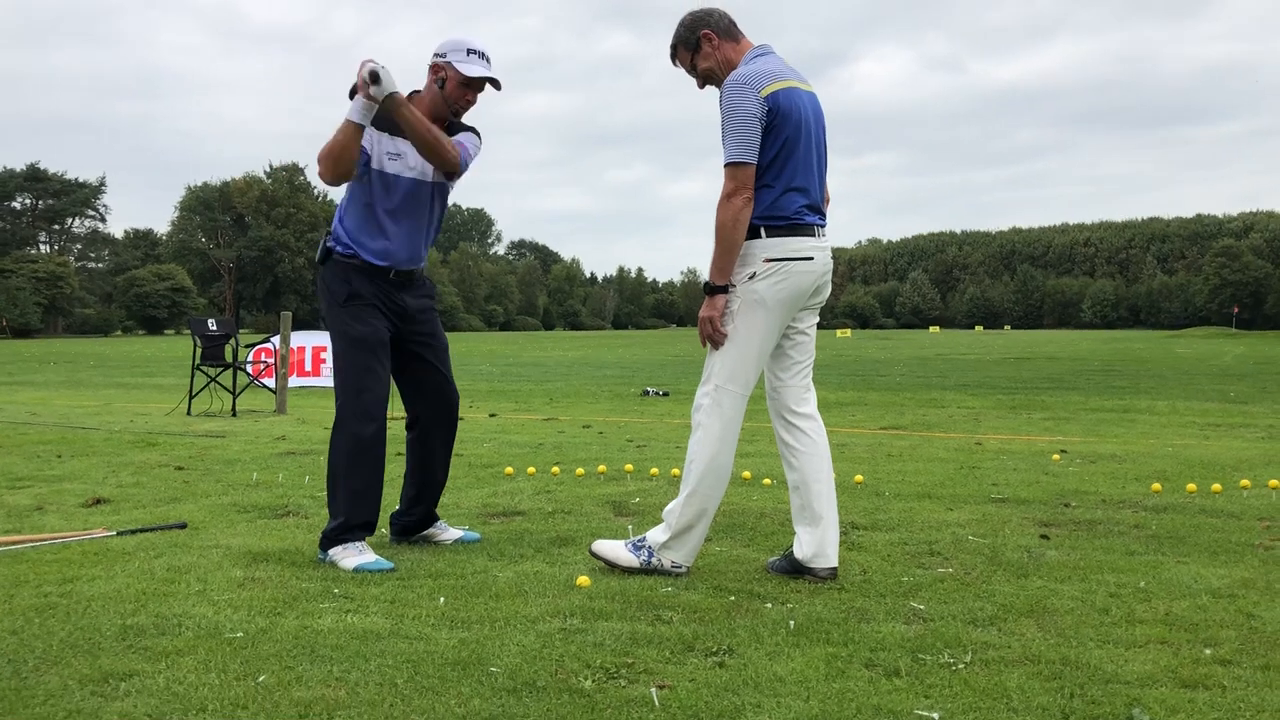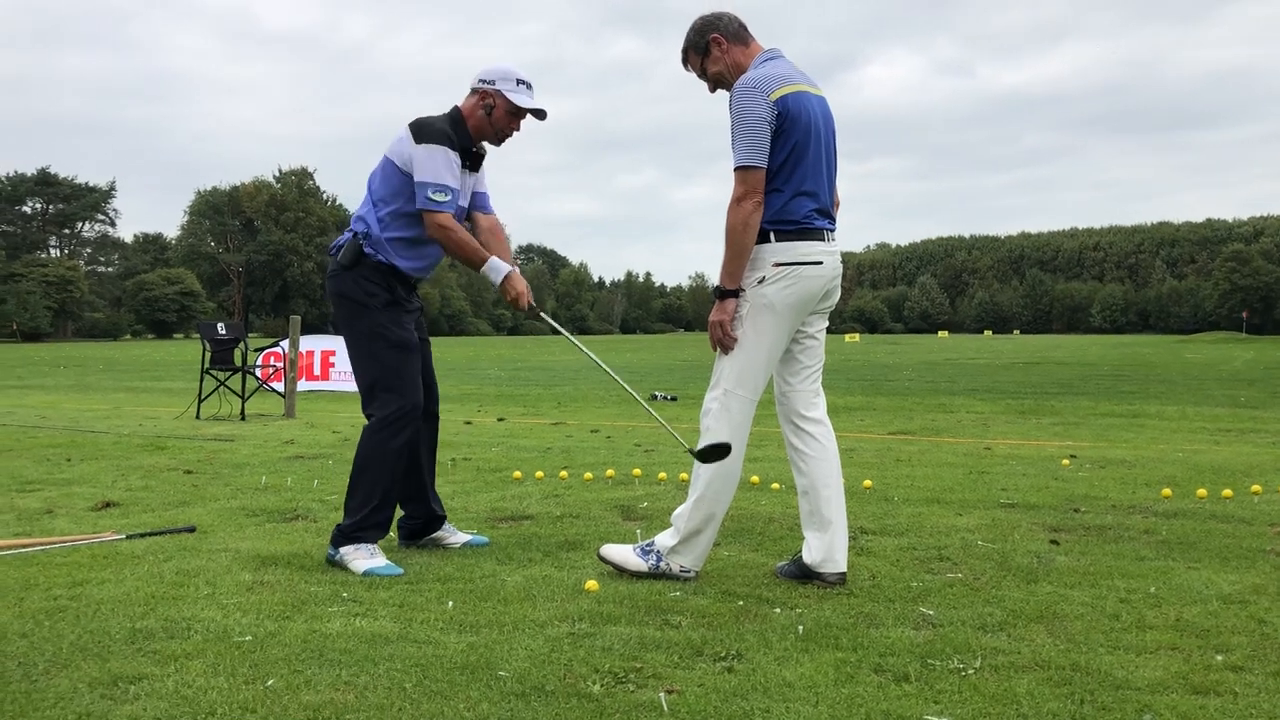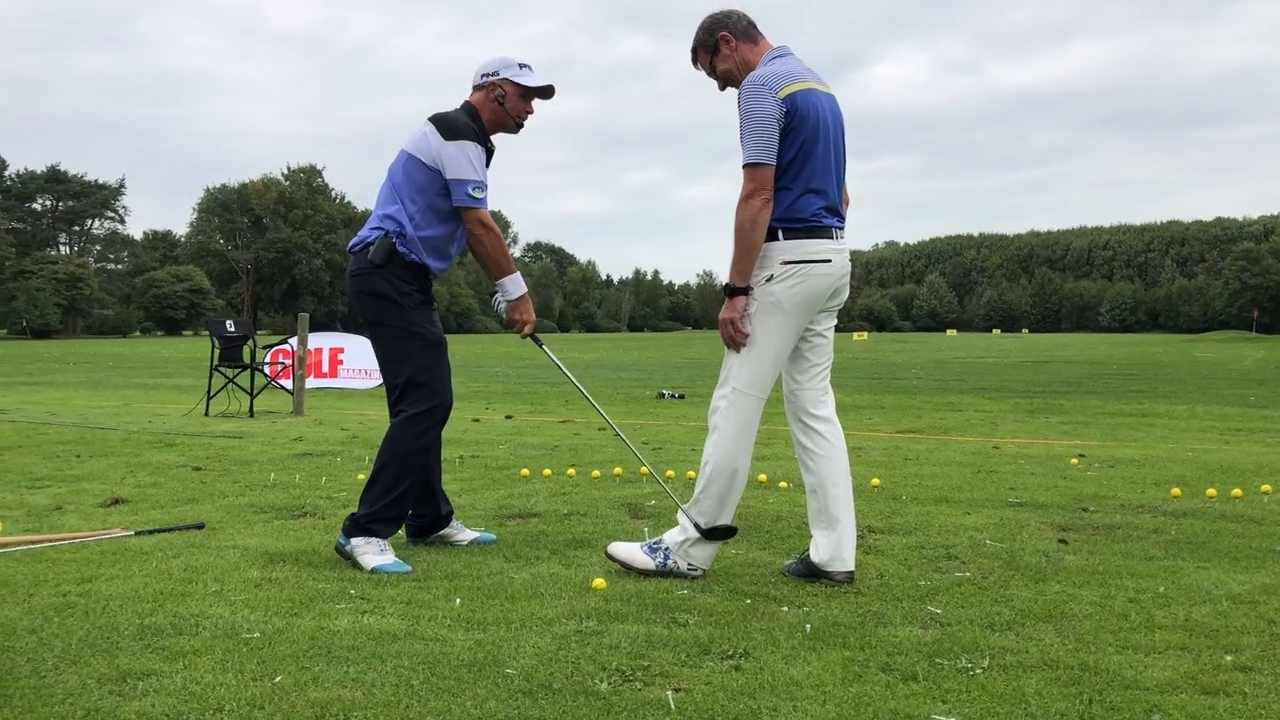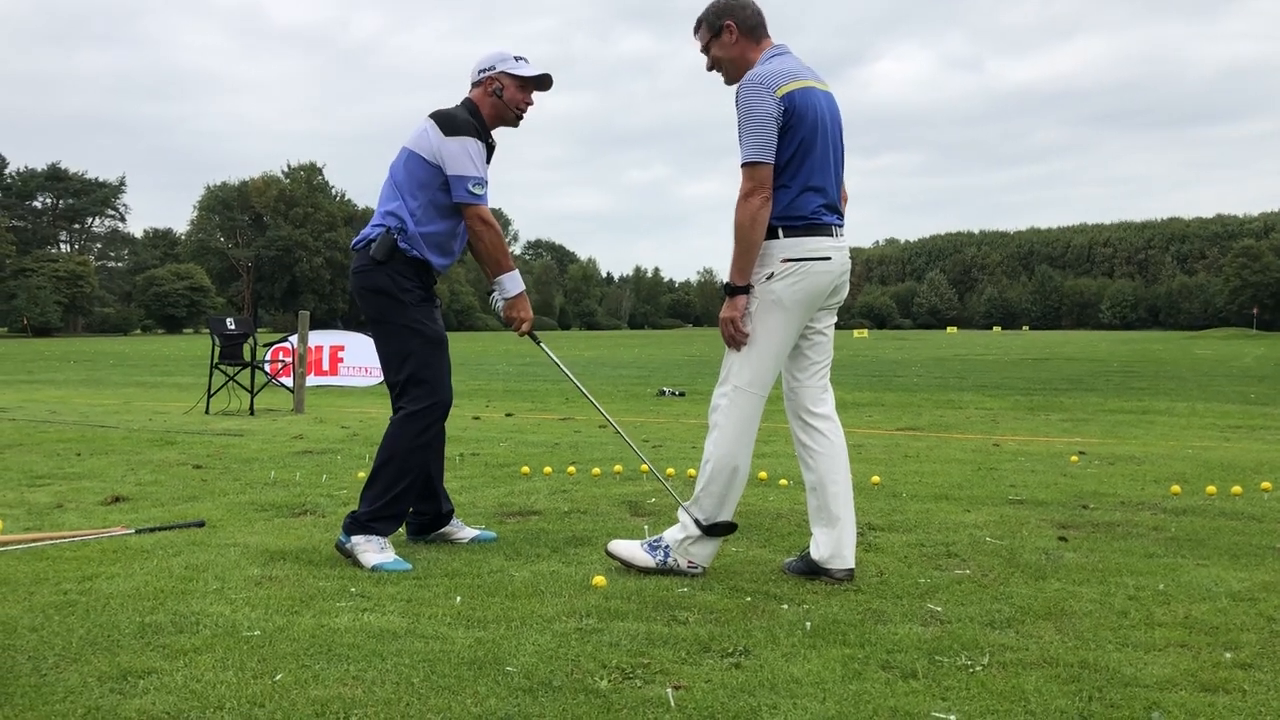
dt=0.3s
person 1, frame 1
left shoulder: (744, 84)
right shoulder: (797, 83)
left elbow: (738, 195)
left wrist: (715, 289)
left hip: (769, 259)
right hip: (811, 256)
left knee: (719, 403)
right knee: (796, 404)
left ankle: (671, 548)
right ankle: (817, 549)
person 1, frame 2
left shoulder: (753, 88)
right shoulder: (809, 87)
left elbow: (749, 199)
left wrist: (726, 292)
left hip: (778, 262)
right hip: (822, 260)
left knee: (728, 407)
right knee: (805, 408)
left ankle: (679, 551)
right ankle: (826, 553)
person 1, frame 3
left shoulder: (762, 85)
right shoulder: (818, 85)
left elbow: (759, 195)
left wrist: (736, 290)
left hip: (787, 261)
right hip: (830, 259)
left knee: (735, 405)
right knee: (814, 407)
left ankle: (687, 548)
right ankle: (833, 553)
person 1, frame 4
left shoulder: (760, 84)
right shoulder: (816, 83)
left elbow: (757, 195)
left wrist: (736, 288)
left hip: (787, 259)
right hip: (830, 257)
left knee: (736, 403)
right knee: (814, 405)
left ankle: (688, 547)
right ankle: (833, 550)
person 2, frame 1
left shoulder: (464, 137)
right shoulder: (375, 118)
left elbow: (445, 164)
right elbow: (330, 171)
left wrist: (397, 100)
right wrist: (360, 106)
left hip: (408, 284)
right hip: (352, 279)
left knee: (437, 403)
right knee: (364, 403)
left ankle: (416, 520)
right ankle: (343, 536)
person 2, frame 2
left shoulder: (472, 157)
right shoulder: (432, 138)
left elbow: (485, 224)
right elbow: (441, 227)
left wrist: (512, 271)
right wrist: (498, 271)
left hip: (397, 285)
right hip: (366, 280)
left knee: (421, 404)
right knee: (396, 405)
left ankle: (422, 520)
right ankle: (355, 537)
person 2, frame 3
left shoulder: (465, 139)
right shoulder: (457, 133)
left elbow: (475, 231)
right elbow: (480, 225)
left wrist: (506, 293)
right wrist: (517, 291)
left hip: (397, 277)
right hip: (390, 276)
left knee: (424, 401)
right knee: (425, 401)
left ankle: (430, 518)
right ankle: (365, 531)
person 2, frame 4
left shoulder: (467, 135)
right shoulder: (458, 129)
left elbow: (473, 228)
right elbow: (480, 222)
left wrist: (502, 290)
right wrist: (514, 289)
left hip: (403, 274)
right hip: (393, 272)
left knee: (427, 398)
right knee: (425, 398)
left ankle: (430, 516)
right ankle: (366, 529)
